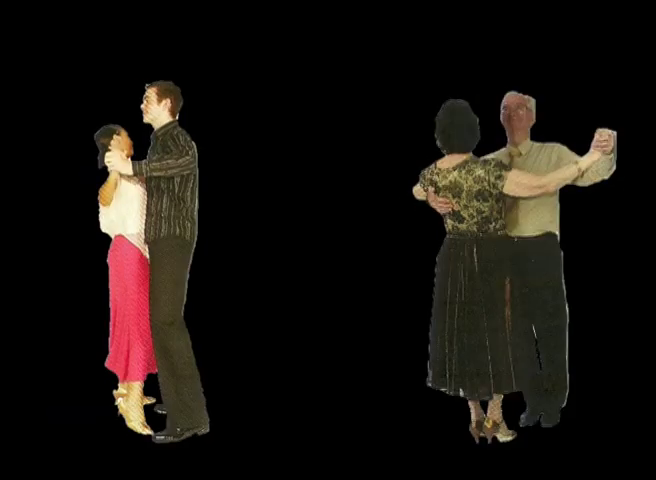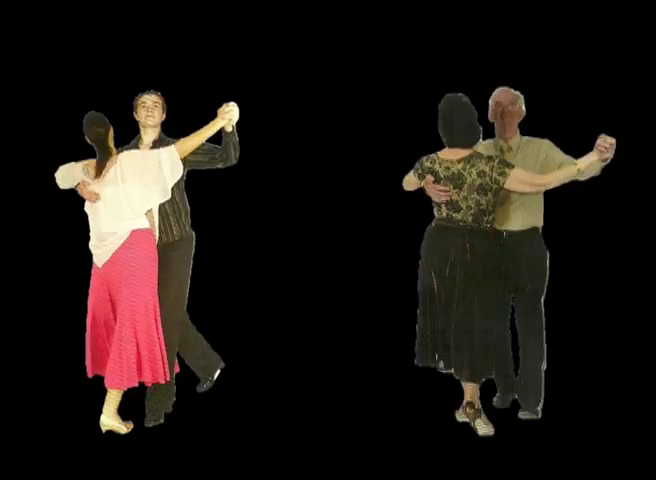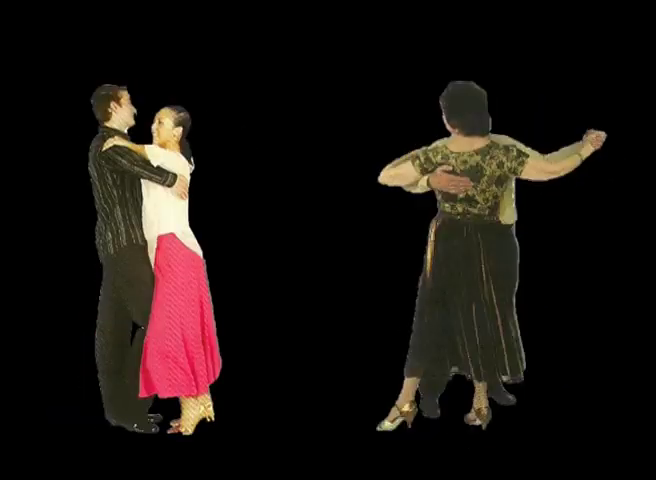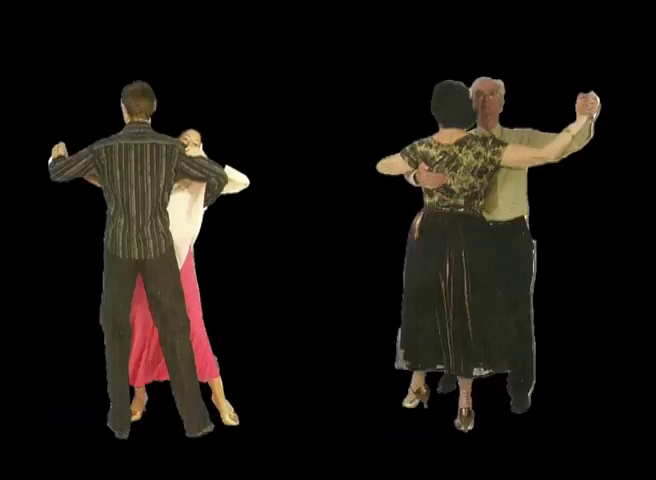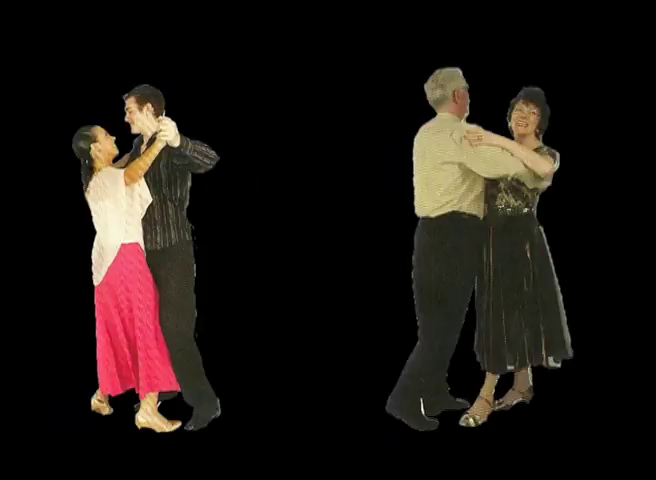
dt=0.4s
person 1, frame 1
left shoulder: (432, 173)
right shoulder: (488, 169)
left elbow: (417, 193)
right elbow: (543, 185)
right wrist: (592, 156)
left hip: (454, 259)
right hip: (492, 258)
left knee: (458, 333)
right knee: (495, 333)
left ankle: (475, 417)
right ankle: (493, 419)
person 1, frame 2
left shoulder: (430, 163)
right shoulder: (488, 166)
left elbow: (407, 185)
right elbow: (542, 183)
right wrist: (592, 158)
left hip: (438, 246)
right hip: (477, 251)
left knee: (443, 315)
right knee: (474, 323)
right ankle: (470, 403)
person 1, frame 3
left shoulder: (435, 154)
right shoulder: (502, 153)
left elbow: (386, 177)
right elbow: (554, 170)
left wrist: (411, 160)
right wrist: (587, 146)
left hip: (447, 244)
right hip: (487, 244)
left knee: (436, 322)
right knee: (485, 319)
left ankle: (406, 404)
right ankle: (481, 406)
person 1, frame 4
left shoulder: (422, 148)
right shoulder: (485, 147)
left elbow: (383, 166)
right elbow: (543, 155)
right wrist: (579, 122)
left hip: (427, 237)
right hip: (468, 237)
left knee: (424, 310)
right knee: (466, 315)
left ankle: (418, 386)
right ankle: (465, 405)
person 1, frame 5
left shoulder: (429, 133)
right shoulder: (456, 133)
right elbow: (499, 164)
right wrist: (535, 175)
left hip: (438, 232)
right hip: (452, 235)
left knee: (440, 321)
right knee: (443, 324)
left ankle: (432, 394)
right ankle: (407, 400)
person 2, frame 1
left shoulder: (176, 137)
right shoulder: (161, 140)
left elbow: (187, 163)
left wrist: (132, 167)
left hip: (172, 238)
right hip: (162, 239)
left knee: (165, 321)
right knee: (163, 320)
left ankle: (189, 416)
right ankle: (182, 402)
person 2, frame 2
right shoulder: (123, 155)
left elbow: (226, 158)
left wrist: (229, 128)
right wrist: (83, 185)
left hip: (176, 241)
left knee: (169, 317)
right knee: (168, 316)
left ankle: (159, 400)
right ankle: (208, 364)
person 2, frame 3
left shoulder: (107, 145)
right shoulder: (108, 145)
right elbow: (133, 163)
right wrist: (172, 180)
left hip: (122, 244)
right hip: (124, 245)
left knee: (116, 324)
right knee: (154, 320)
left ankle: (121, 406)
right ankle: (128, 408)
person 2, frame 4
left shoulder: (104, 149)
right shoulder: (171, 148)
left elbow: (59, 173)
right elbow: (218, 177)
left wrist: (58, 154)
right wrist: (202, 201)
left hip: (119, 247)
right hip: (158, 246)
left knee: (117, 330)
right knee: (175, 328)
left ankle: (120, 419)
right ankle: (194, 419)
person 2, frame 5
left shoulder: (171, 147)
right shoulder: (137, 149)
left elbow: (208, 159)
left wrist: (178, 141)
left hip: (172, 246)
right hip: (146, 246)
left knee: (174, 326)
left ankle: (205, 401)
right ankle: (162, 389)
person 3, frame 1
left shoulder: (551, 153)
right shoulder: (490, 162)
left elbow: (588, 173)
left wrist: (604, 152)
right wrist: (437, 198)
left hip: (540, 251)
left knee: (551, 327)
right knee: (517, 329)
left ankle: (553, 402)
right ankle: (535, 400)
person 3, frame 2
left shoulder: (540, 149)
right shoulder: (479, 152)
left elbow: (576, 170)
left wrist: (599, 155)
right wrist: (431, 187)
left hip: (526, 243)
left knee: (529, 318)
left ankle: (531, 398)
right ankle: (506, 385)
person 3, frame 3
left shoulder: (505, 146)
right shoulder: (443, 150)
left elbow: (547, 164)
right elbow: (406, 173)
left wrist: (583, 146)
right wrist: (432, 179)
left hip: (502, 240)
right hip: (466, 242)
left knee: (500, 312)
right knee: (460, 315)
left ankle: (489, 381)
person 3, frame 4
left shoulder: (522, 139)
left elbow: (569, 143)
right elbow: (415, 168)
left wrist: (586, 117)
right wrist: (420, 175)
left hip: (513, 236)
left knee: (517, 314)
left ankle: (521, 386)
person 3, frame 5
left shoulder: (546, 155)
right shoulder: (492, 152)
left elbow: (545, 168)
left wrist: (500, 141)
left hip: (523, 239)
right hip: (492, 237)
left knee: (525, 310)
right knee: (498, 313)
right ankle: (523, 384)
person 4, frame 1
left shoulder: (132, 174)
right shoulder: (114, 173)
right elbow: (104, 199)
right wrist: (116, 168)
left hip: (139, 250)
right hip: (128, 250)
left knee: (137, 318)
right knee: (135, 318)
left ankle: (126, 388)
right ankle: (132, 398)
person 4, frame 2
left shoulder: (85, 170)
right shoulder: (130, 161)
left elbow: (60, 175)
right elbow: (176, 150)
right wrist: (217, 123)
left hip: (104, 254)
right hip: (134, 249)
left knee: (109, 324)
right knee: (134, 325)
left ankle: (112, 401)
right ankle: (110, 408)
person 4, frame 3
left shoulder: (177, 161)
right shoulder: (160, 163)
left elbow: (159, 156)
left wrist: (127, 144)
left hip: (173, 250)
right hip: (166, 250)
left knee: (169, 330)
right knee: (184, 326)
left ankle: (193, 401)
right ankle: (200, 398)
person 4, frame 4
left shoulder: (200, 179)
left elbow: (242, 181)
left hip: (179, 257)
left knee: (191, 328)
right knee: (143, 327)
right ankle: (139, 394)
person 4, frame 5
left shoulder: (99, 180)
right shoulder: (106, 178)
right elbow: (132, 173)
right wrist: (162, 140)
left hip: (111, 260)
right hip: (123, 258)
left knee: (118, 331)
right knee: (144, 328)
left ankle: (104, 394)
right ankle: (148, 407)
